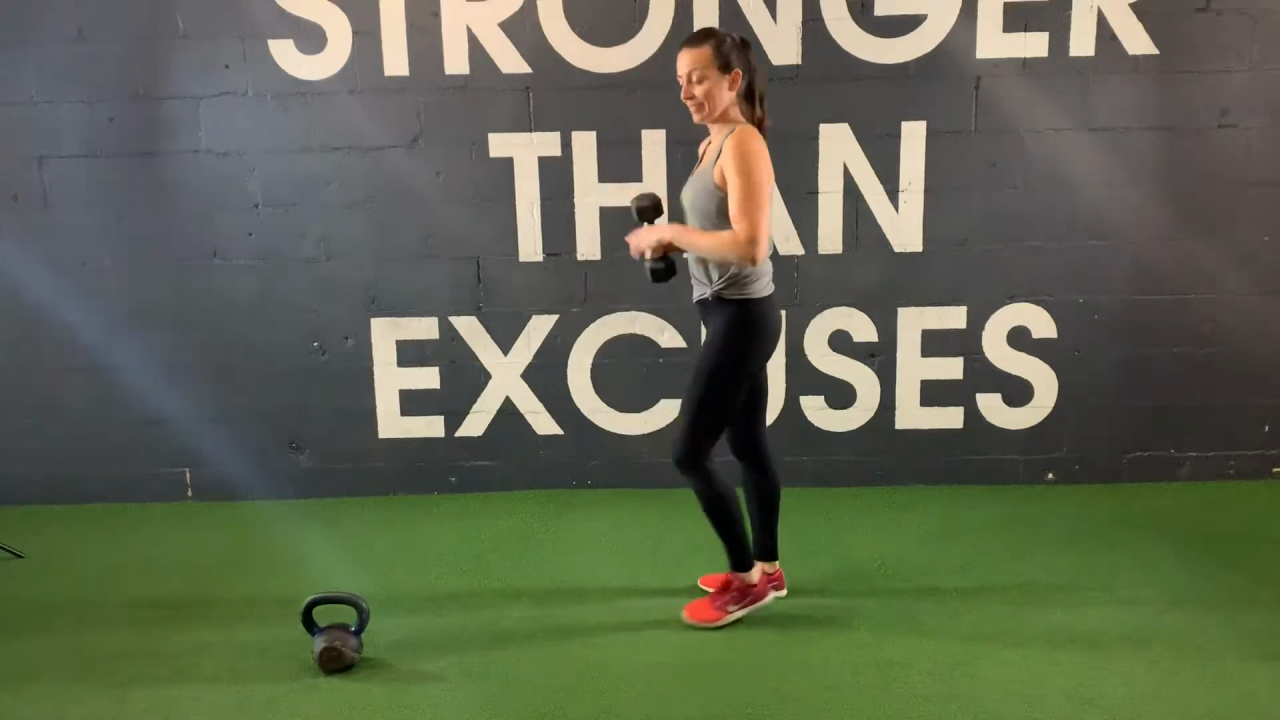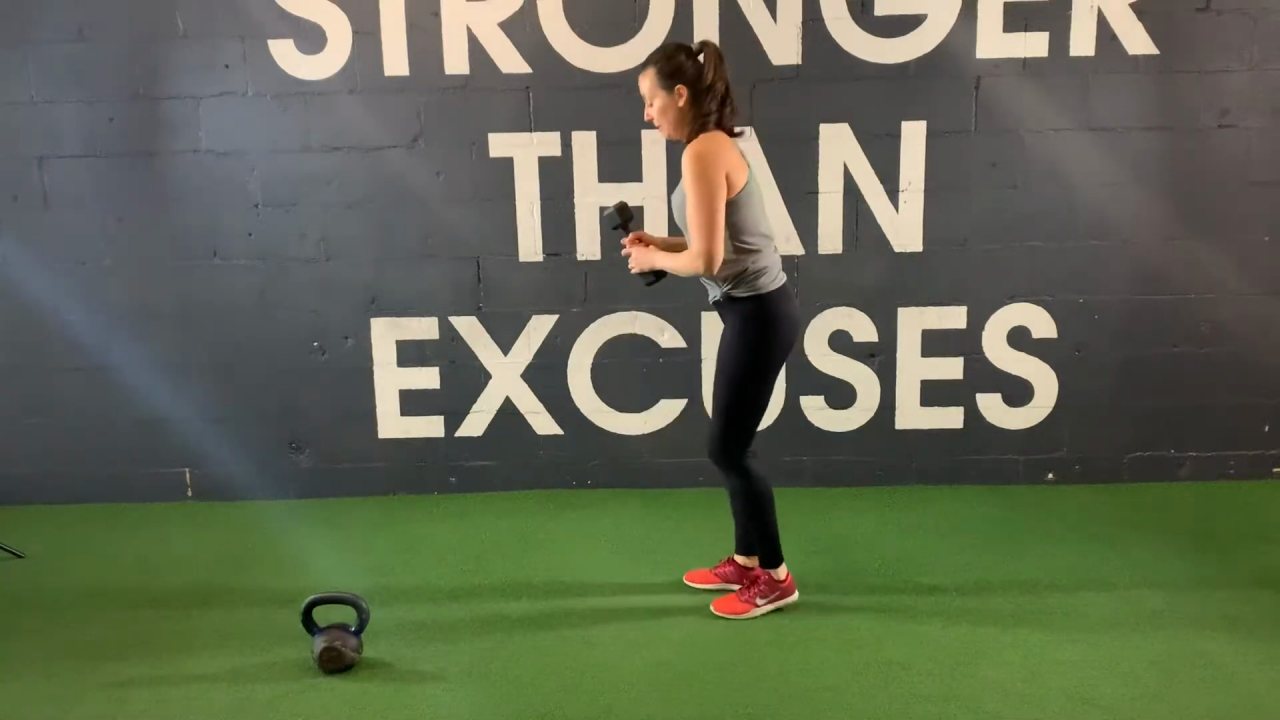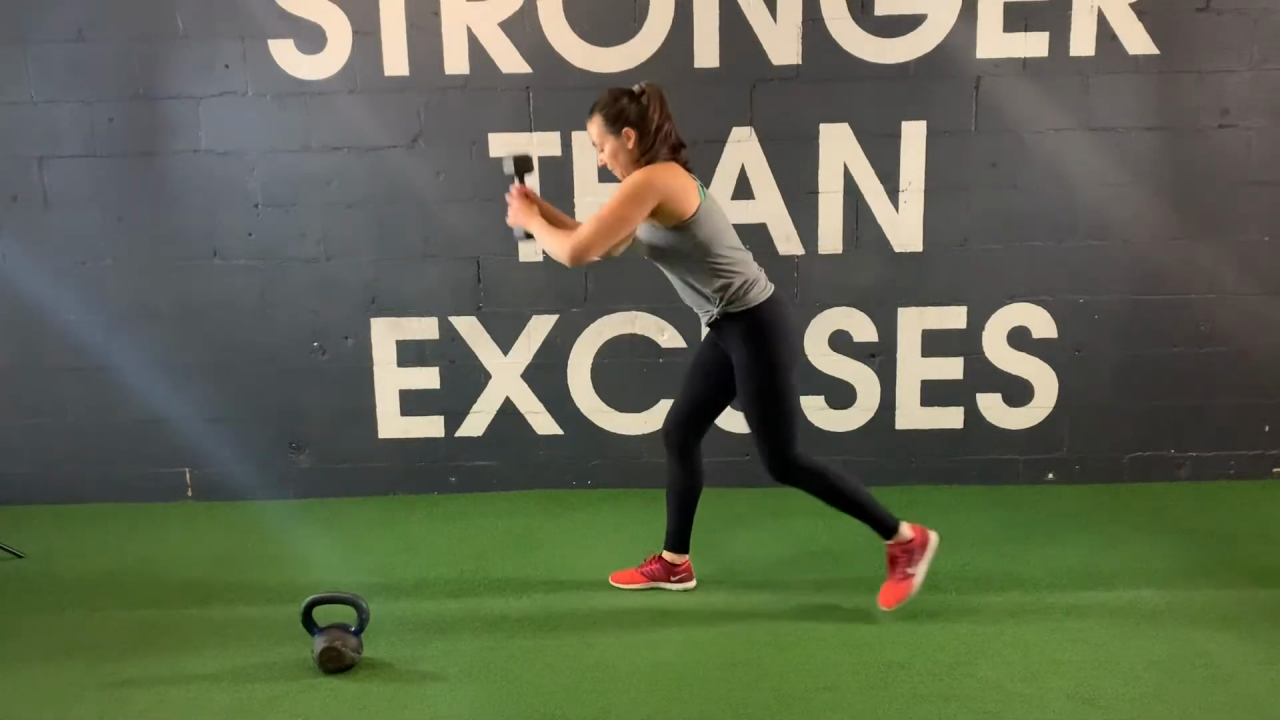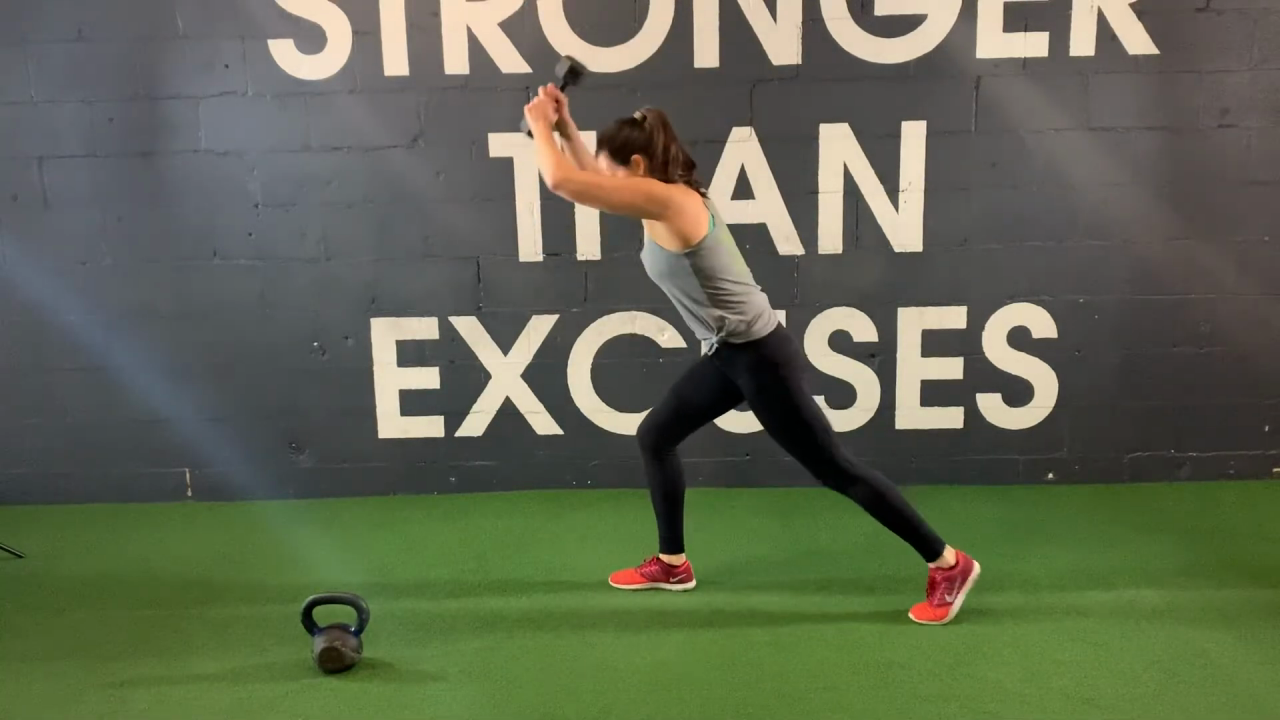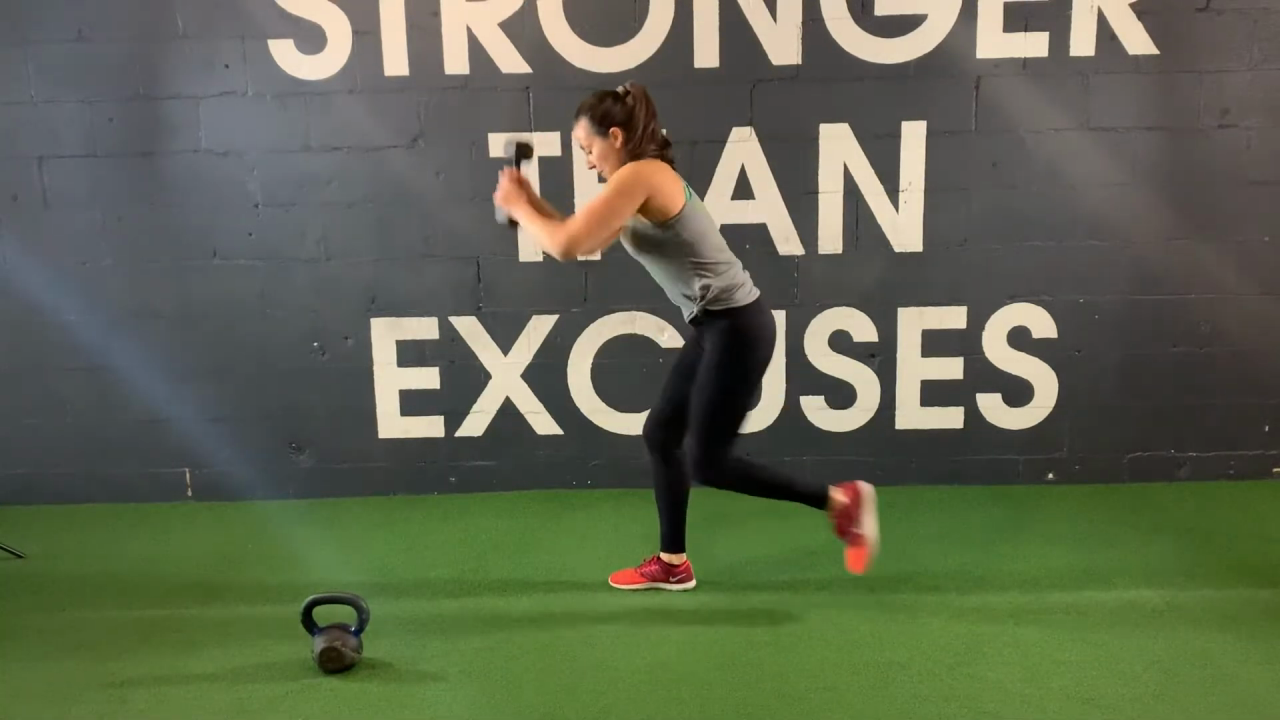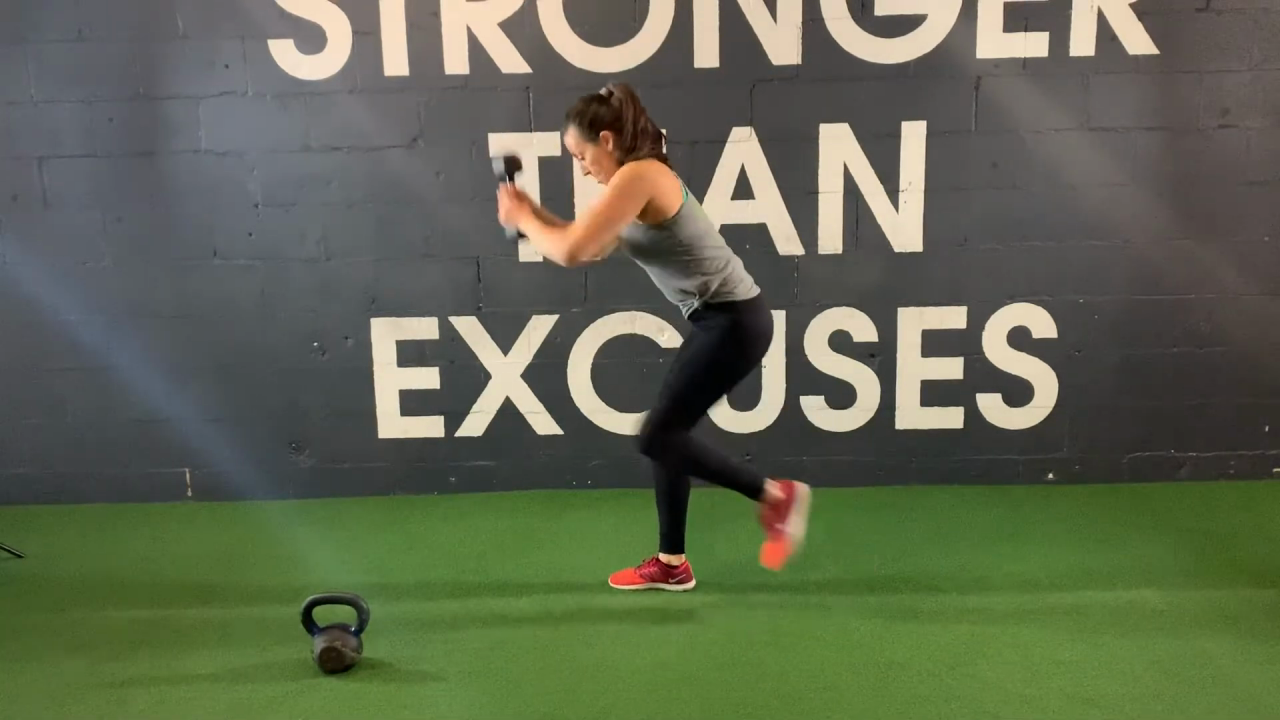
dt=0.7s
person 1, frame 1
left shoulder: (744, 144)
right shoulder: (714, 145)
left elbow: (749, 245)
left wrist: (671, 236)
right wrist: (671, 238)
left hip: (741, 319)
right hip: (734, 315)
left knee: (690, 454)
right knee: (747, 446)
left ankle: (751, 576)
right ankle: (764, 565)
person 1, frame 2
left shoulder: (702, 153)
right shoulder: (715, 146)
left elbow: (708, 260)
left wrist: (655, 261)
right wrist: (660, 243)
left hip: (757, 314)
right hip: (753, 310)
left knee: (727, 450)
right knee: (733, 446)
left ankle: (774, 576)
right ankle: (747, 561)
person 1, frame 3
left shoulder: (653, 183)
right shoulder: (655, 180)
left elbow: (577, 251)
right elbow: (600, 241)
left wrist: (531, 222)
right wrist: (541, 210)
left hip: (755, 325)
right hip: (730, 327)
left knee: (782, 461)
right knee: (680, 436)
left ankle: (906, 541)
right ankle: (674, 563)
person 1, frame 4
left shoulder: (665, 199)
right shoulder: (671, 197)
left elbow: (562, 182)
right elbow: (589, 180)
left wrist: (538, 125)
right wrist: (563, 125)
left hip: (760, 356)
right hip: (730, 353)
left knee: (835, 469)
right knee: (654, 437)
left ankle: (949, 564)
right ankle: (671, 563)
person 1, frame 5
left shoulder: (638, 179)
right shoulder: (644, 175)
left elbow: (567, 245)
right elbow: (587, 239)
left wrist: (520, 209)
right wrist: (533, 204)
left hip: (737, 327)
right hip: (716, 325)
left knee: (708, 464)
right knee: (661, 436)
left ankle: (842, 500)
right ankle: (672, 563)
person 1, frame 6
left shoulder: (637, 177)
right shoulder: (636, 174)
left elbow: (572, 253)
right elbow: (587, 243)
left wrist: (525, 220)
right wrist: (534, 215)
left hip: (737, 320)
right hip: (718, 319)
left knee: (656, 438)
right knee: (666, 434)
left ankle: (774, 495)
right ankle: (671, 563)
